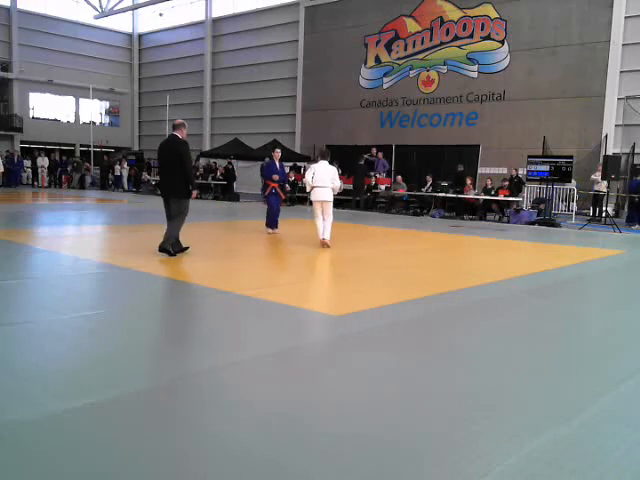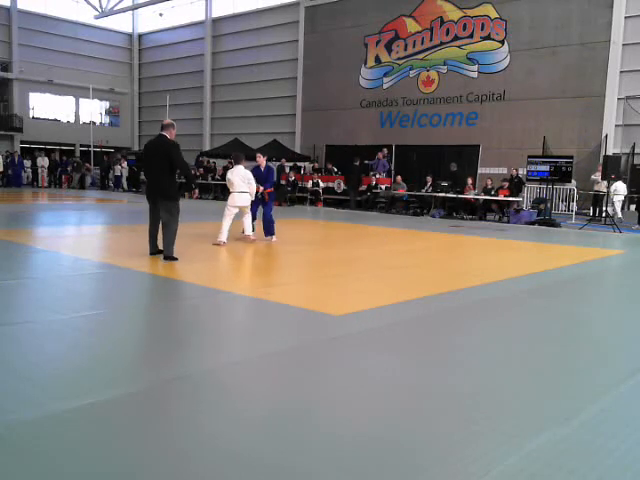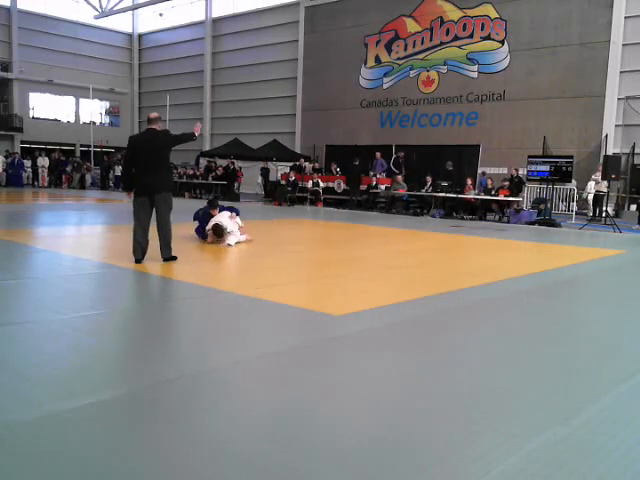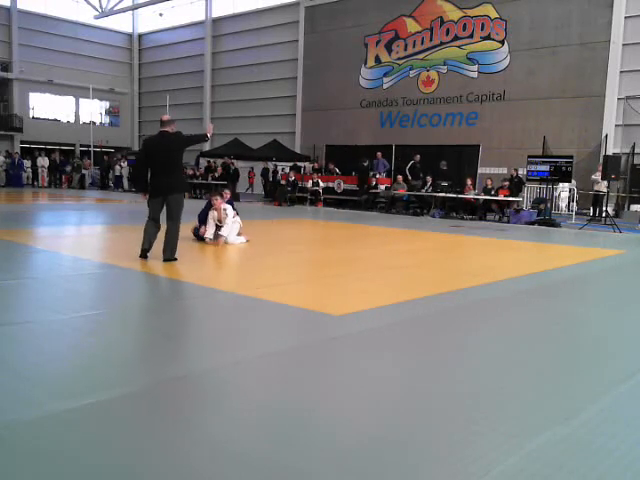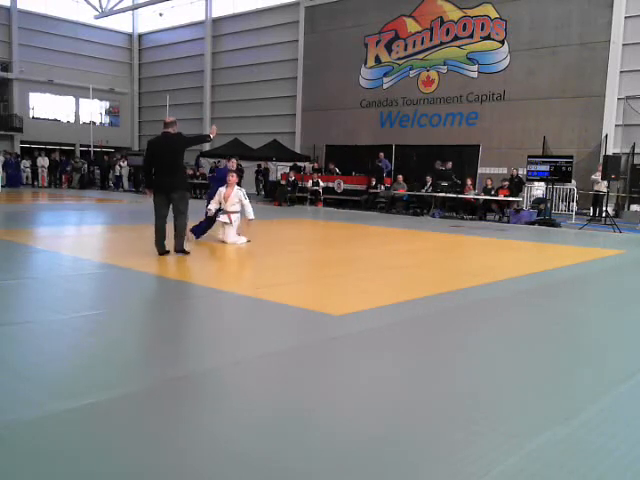
dt=1s
person 1, frame 1
left shoulder: (163, 144)
right shoulder: (182, 144)
left elbow: (161, 167)
right elbow: (188, 167)
right wrist: (193, 187)
left hip: (166, 188)
right hip: (179, 188)
left knee: (172, 217)
right knee: (179, 216)
left ankle: (176, 246)
right ankle: (165, 244)
person 1, frame 2
left shoulder: (148, 145)
right shoulder: (171, 145)
left elbow: (146, 167)
right elbow: (183, 166)
right wrist: (193, 186)
left hip: (151, 189)
right hip: (167, 189)
left knee: (154, 218)
right knee: (170, 220)
left ankle: (153, 248)
right ankle: (168, 252)
person 1, frame 3
left shoulder: (134, 140)
right shoulder: (164, 137)
left elbow: (127, 165)
right elbow: (181, 138)
left wrist: (128, 187)
right wrist: (195, 134)
left hip: (142, 187)
right hip: (162, 186)
left knee: (141, 222)
right knee: (164, 220)
left ankle: (138, 255)
right ankle: (167, 254)
person 1, frame 4
left shoulder: (148, 142)
right shoulder: (178, 139)
left elbow: (141, 167)
right elbow: (194, 139)
left wrist: (144, 188)
right wrist: (207, 135)
left hip: (156, 187)
right hip: (175, 187)
left knee: (153, 219)
right knee: (173, 221)
left ankle: (145, 247)
right ankle: (169, 254)
person 1, frame 5
left shoulder: (153, 143)
right shoulder: (179, 139)
left elbow: (147, 166)
right elbow: (195, 139)
left wrist: (149, 185)
right wrist: (210, 135)
left hip: (160, 185)
right hip: (178, 185)
left knee: (160, 217)
right knee: (180, 215)
left ankle: (161, 248)
right ankle: (179, 246)
